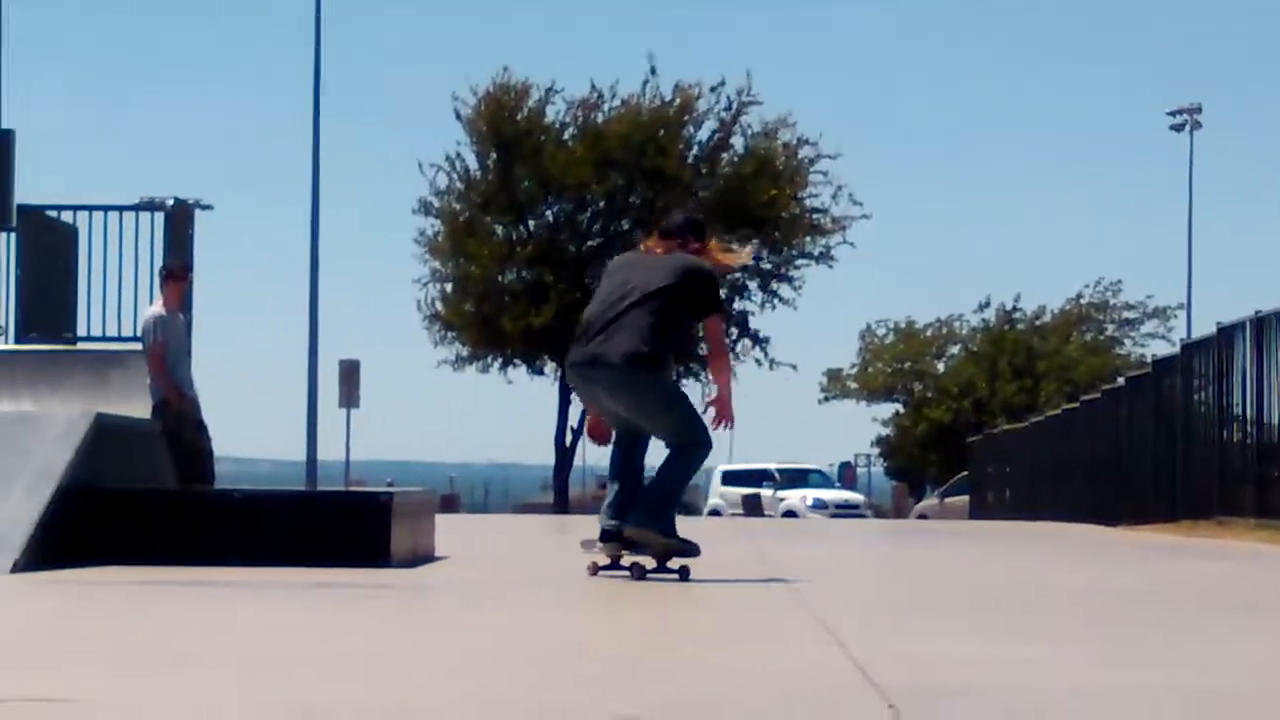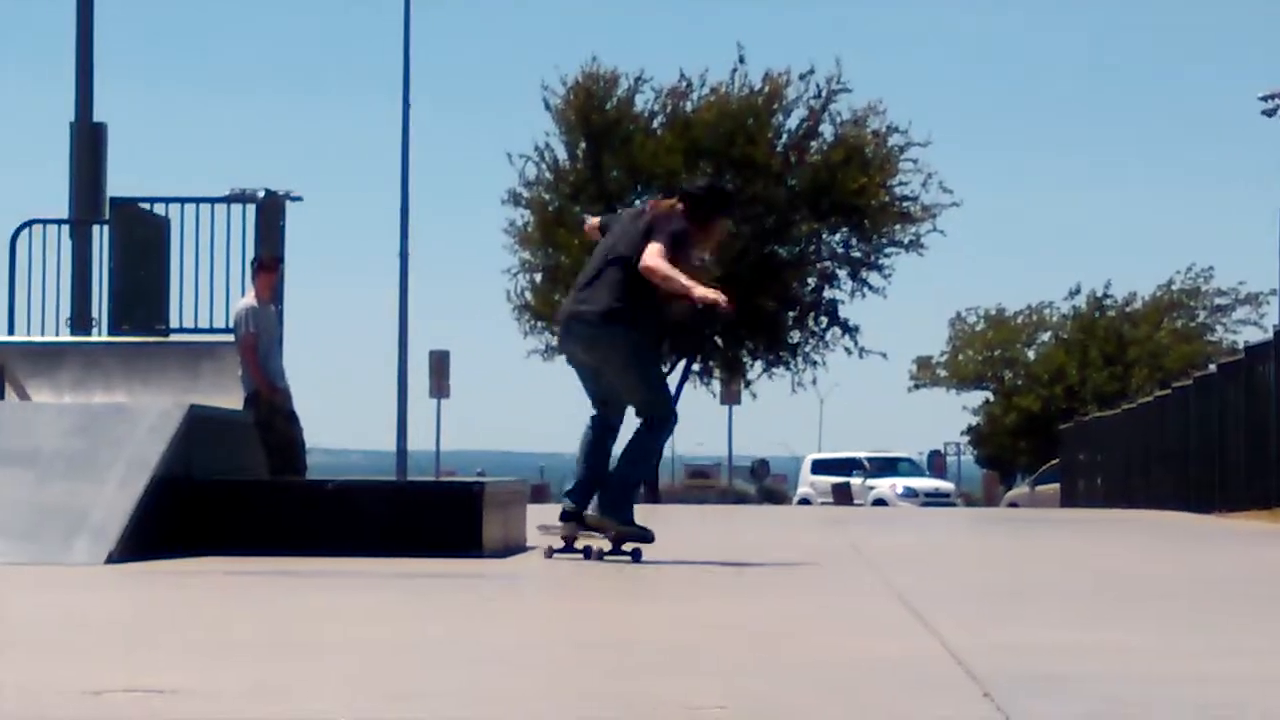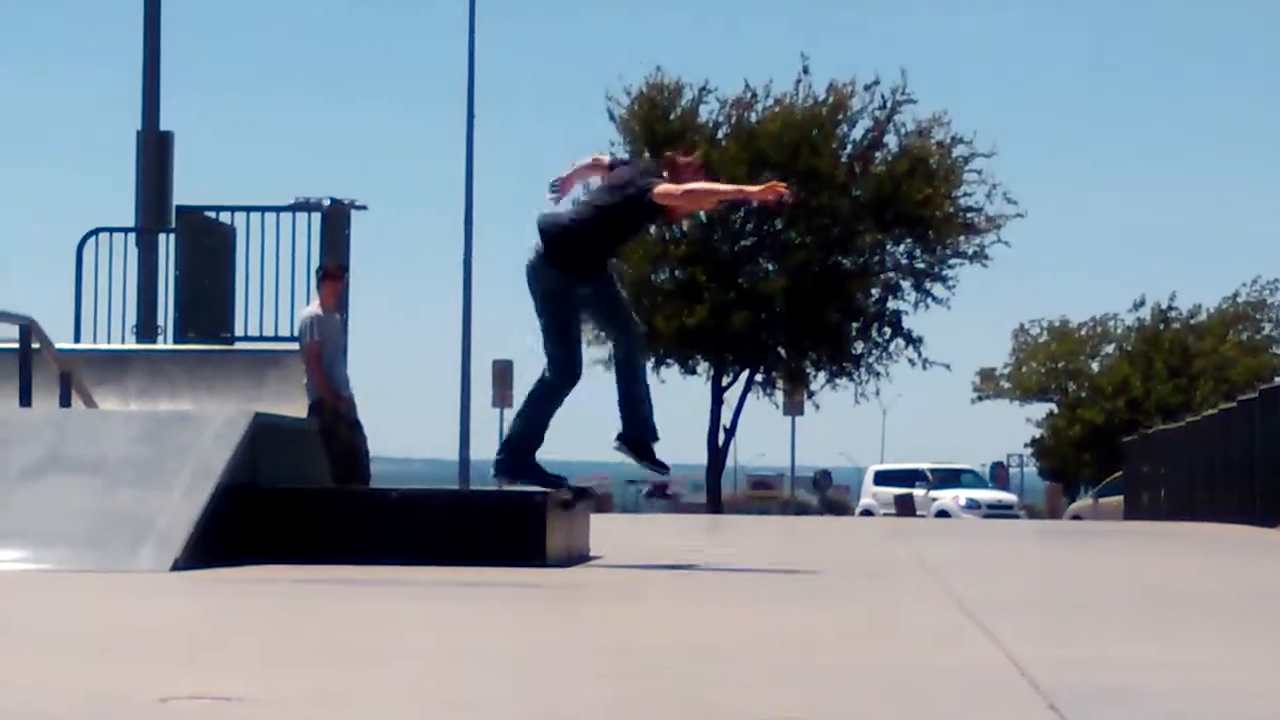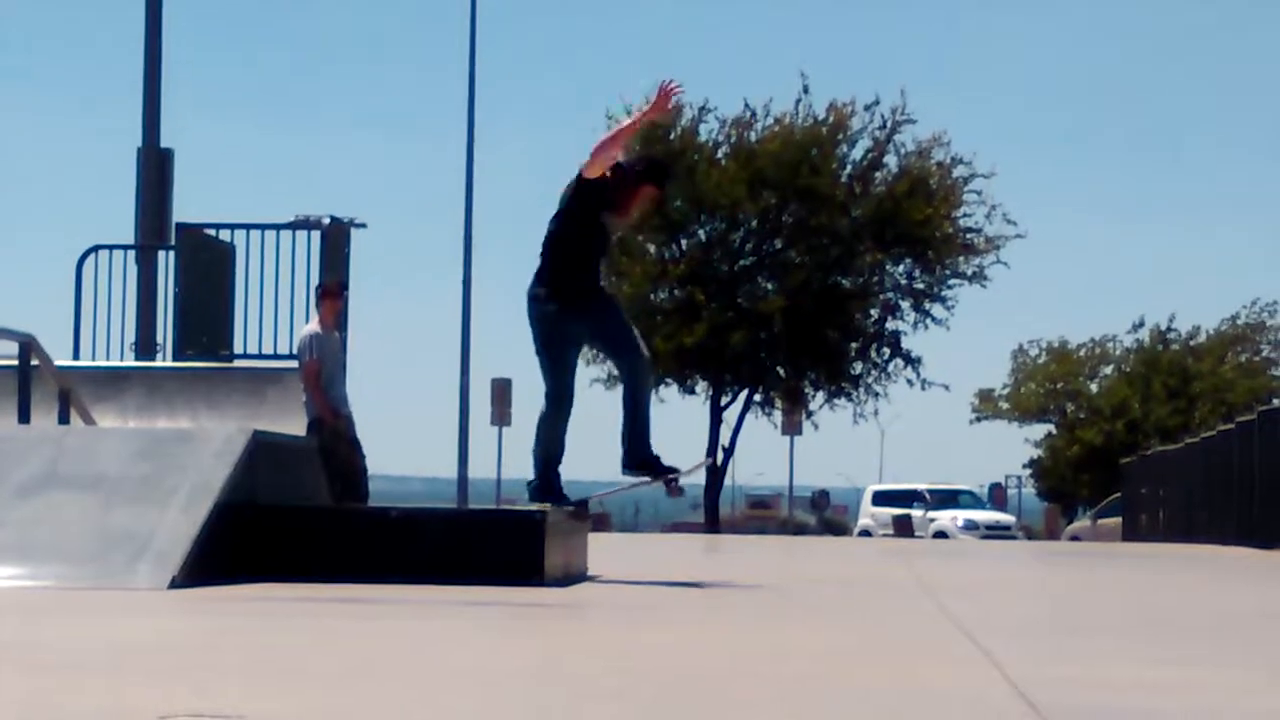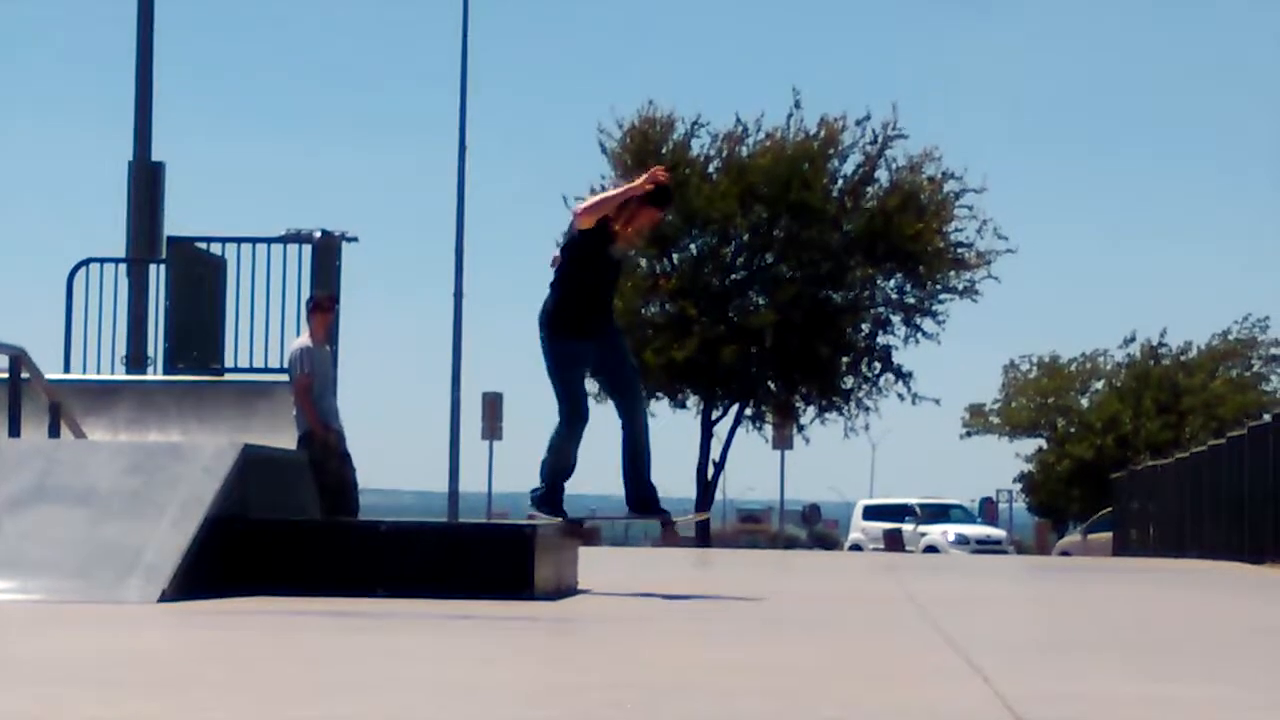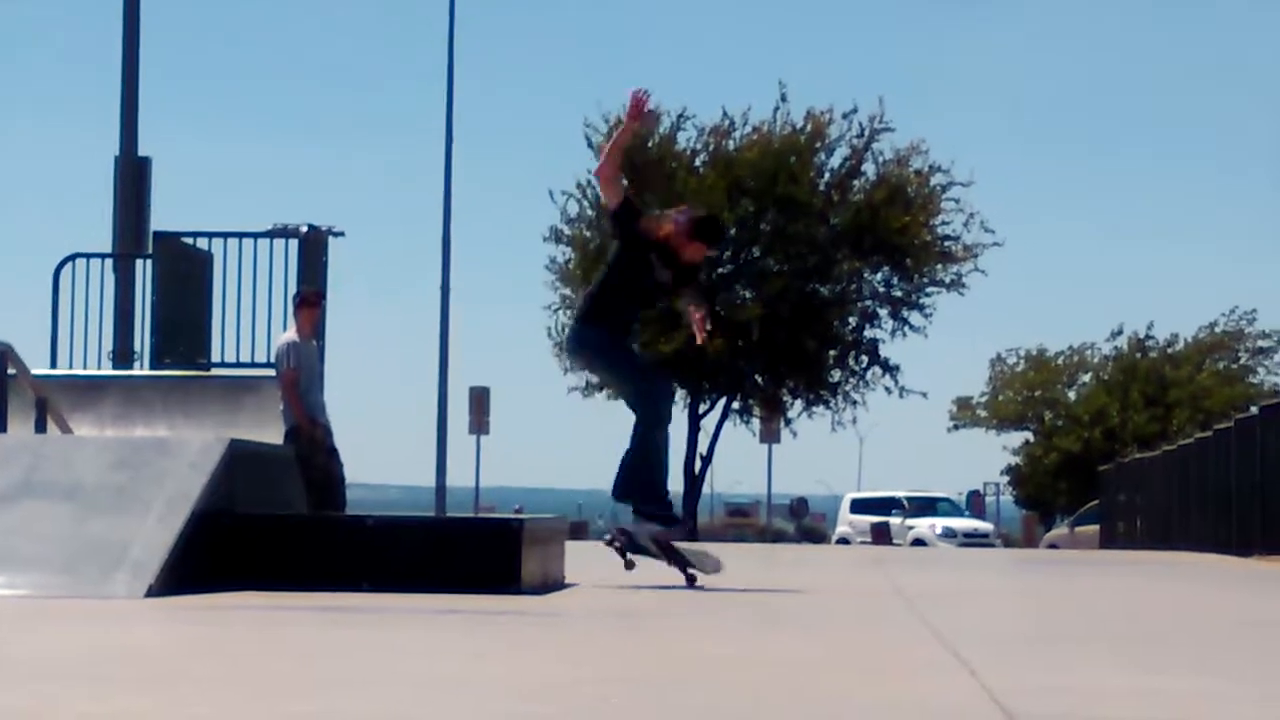
dt=0.4s
person 1, frame 1
left shoulder: (620, 263)
right shoulder: (699, 272)
right elbow: (717, 351)
left wrist: (595, 410)
right wrist: (724, 396)
left hip: (580, 370)
right hip: (634, 370)
left knee: (630, 435)
right knee: (692, 444)
left ankle: (615, 524)
right ankle: (650, 519)
person 1, frame 2
left shoulder: (633, 216)
right shoulder: (677, 227)
right elbow: (650, 264)
right wrist: (695, 288)
left hip: (571, 326)
right hip: (611, 327)
left knee: (606, 415)
right knee: (660, 418)
left ankle: (576, 505)
right ankle: (614, 508)
person 1, frame 3
left shoulder: (643, 171)
right shoulder: (647, 188)
left elbow: (601, 162)
right elbow: (683, 192)
left wrist: (570, 178)
right wrist: (747, 192)
left hip: (582, 262)
right hip: (557, 267)
left knee: (630, 340)
right knee: (565, 368)
left ankle: (637, 437)
right ankle: (513, 460)
person 1, frame 4
left shoulder: (612, 209)
right shoulder: (590, 192)
right elbow: (600, 155)
right wrist: (648, 116)
left hip: (588, 297)
right hip: (553, 306)
left knee: (639, 365)
right knee: (560, 399)
left ankle: (638, 458)
right ankle: (545, 484)
person 1, frame 5
left shoulder: (622, 233)
right shoulder: (597, 227)
right elbow: (582, 213)
right wrist: (635, 187)
left hip: (601, 327)
right hip: (563, 330)
left knee: (635, 408)
right knee: (574, 416)
left ankle: (641, 497)
right ankle: (547, 496)
person 1, frame 6
left shoulder: (682, 266)
right shoulder: (641, 234)
left elbow: (693, 297)
right elbow: (605, 175)
left wrist: (699, 319)
right wrist: (630, 127)
left hip: (613, 338)
right hip: (593, 335)
left knee: (654, 399)
right knee: (657, 393)
left ankle: (648, 508)
right ankle: (648, 506)
person 2, frame 1
left shoulder: (179, 317)
right shoulder: (155, 317)
right elbow: (155, 363)
left wrist: (189, 397)
right wrist: (176, 399)
left hip: (186, 400)
right hip: (169, 403)
left knee: (201, 456)
right knee: (178, 461)
person 2, frame 2
left shoulder: (271, 308)
right shoulder: (247, 309)
right elbow: (248, 354)
left wrist: (281, 388)
right wrist: (267, 391)
left hip: (277, 392)
right hip: (261, 394)
left knee: (293, 447)
right knee: (270, 452)
person 2, frame 3
left shoulder: (336, 316)
right shoulder: (312, 317)
right elbow: (312, 363)
left wrist: (345, 397)
right wrist: (332, 400)
left hip: (342, 400)
right hip: (325, 403)
left knee: (357, 456)
right knee: (334, 460)
person 2, frame 4
left shoulder: (335, 335)
right shoulder: (312, 335)
right elbow: (311, 381)
left wrist: (344, 416)
right wrist: (331, 419)
left hip: (341, 419)
right hip: (324, 421)
left knee: (356, 475)
right knee: (332, 479)
person 2, frame 5
left shoulder: (326, 349)
right shoulder: (302, 349)
right elbow: (302, 395)
left wrist: (335, 430)
right wrist: (321, 432)
left hip: (331, 432)
right hip: (315, 435)
left knee: (346, 488)
right knee: (324, 492)
person 2, frame 6
left shoulder: (312, 344)
right shoulder: (289, 344)
right elbow: (288, 389)
left wrist: (322, 425)
right wrist: (308, 427)
left hip: (319, 426)
right hip: (302, 429)
left knee: (334, 483)
right knee: (309, 487)
